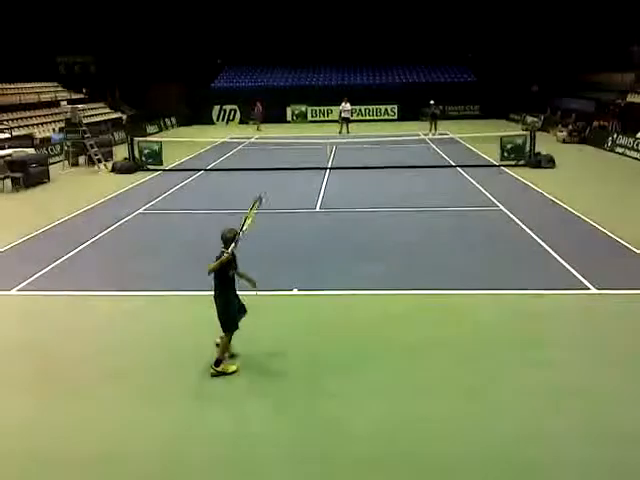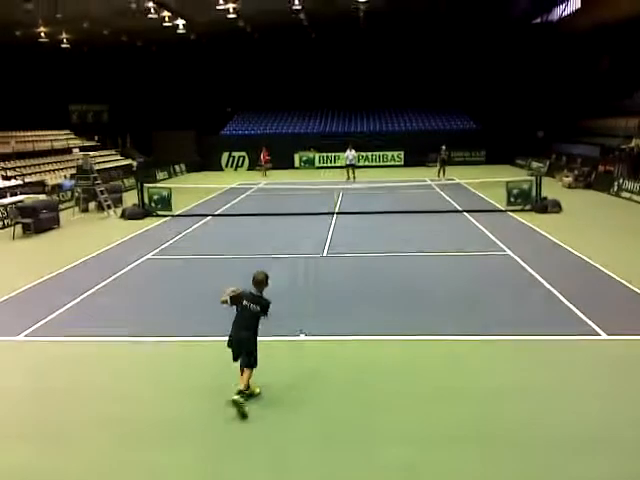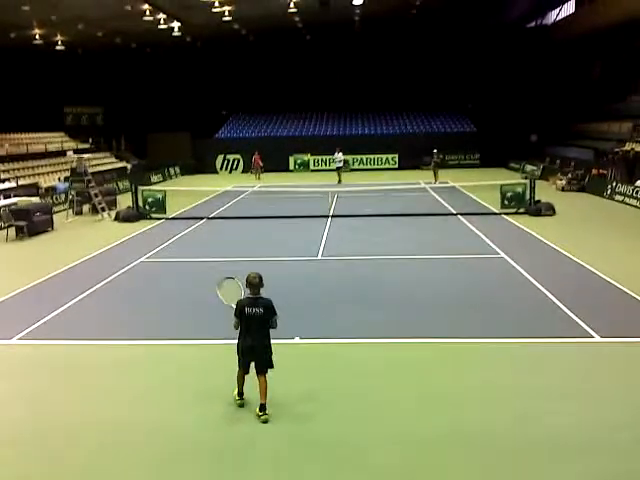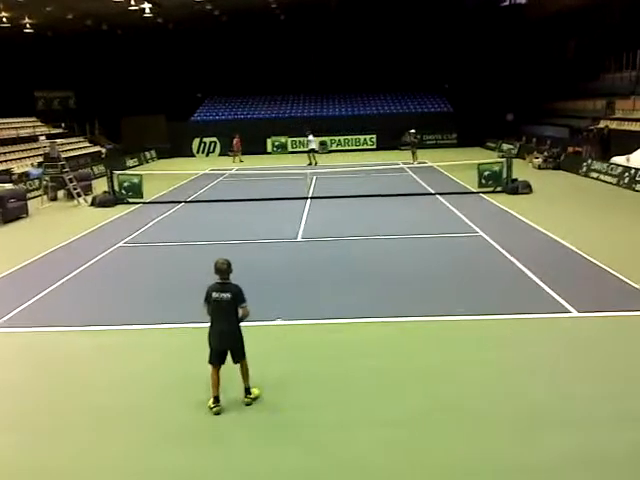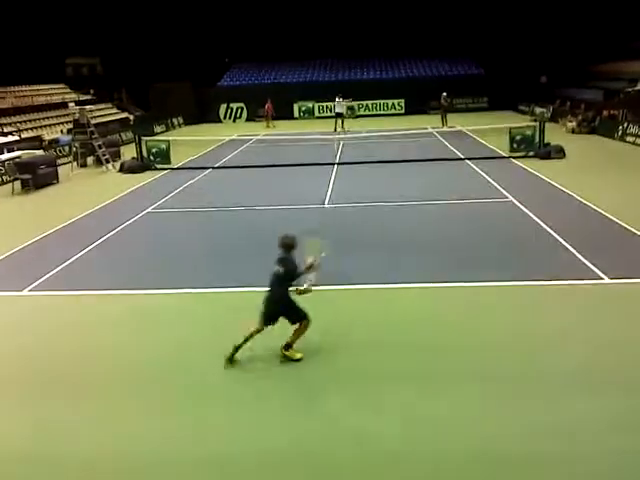
dt=0.7s
person 1, frame 1
left shoulder: (230, 255)
right shoulder: (224, 257)
right elbow: (210, 269)
left wrist: (248, 279)
right wrist: (222, 260)
left hip: (230, 294)
right hip: (223, 297)
left knee: (239, 314)
right knee: (229, 330)
left ankle: (223, 342)
right ankle: (217, 365)
person 1, frame 2
left shoulder: (242, 295)
right shoulder: (265, 303)
left elbow: (223, 300)
left wrist: (229, 291)
left hip: (235, 335)
right hip: (249, 337)
left knee: (244, 361)
right knee: (249, 367)
left ankle: (246, 389)
right ankle: (238, 395)
person 1, frame 3
left shoulder: (241, 304)
right shoulder: (267, 303)
left elbow: (236, 326)
right elbow: (273, 324)
left hip: (245, 344)
right hip: (262, 344)
left knee: (242, 369)
right knee: (261, 375)
left ankle: (239, 395)
right ankle: (262, 410)
person 1, frame 4
left shoulder: (211, 289)
right shoulder: (236, 289)
left elbow: (209, 311)
right elbow: (245, 313)
left hip: (216, 333)
right hip: (233, 332)
left knee: (215, 366)
right knee: (242, 361)
left ankle: (215, 402)
right ankle: (248, 393)
person 1, frame 5
left shoulder: (280, 260)
right shoulder: (290, 264)
right elbow: (298, 291)
left wrist: (307, 267)
right wrist: (307, 289)
left hip: (270, 299)
right hip: (282, 300)
left knee: (260, 327)
right knee: (305, 321)
left ankle: (235, 350)
right ankle: (287, 349)
